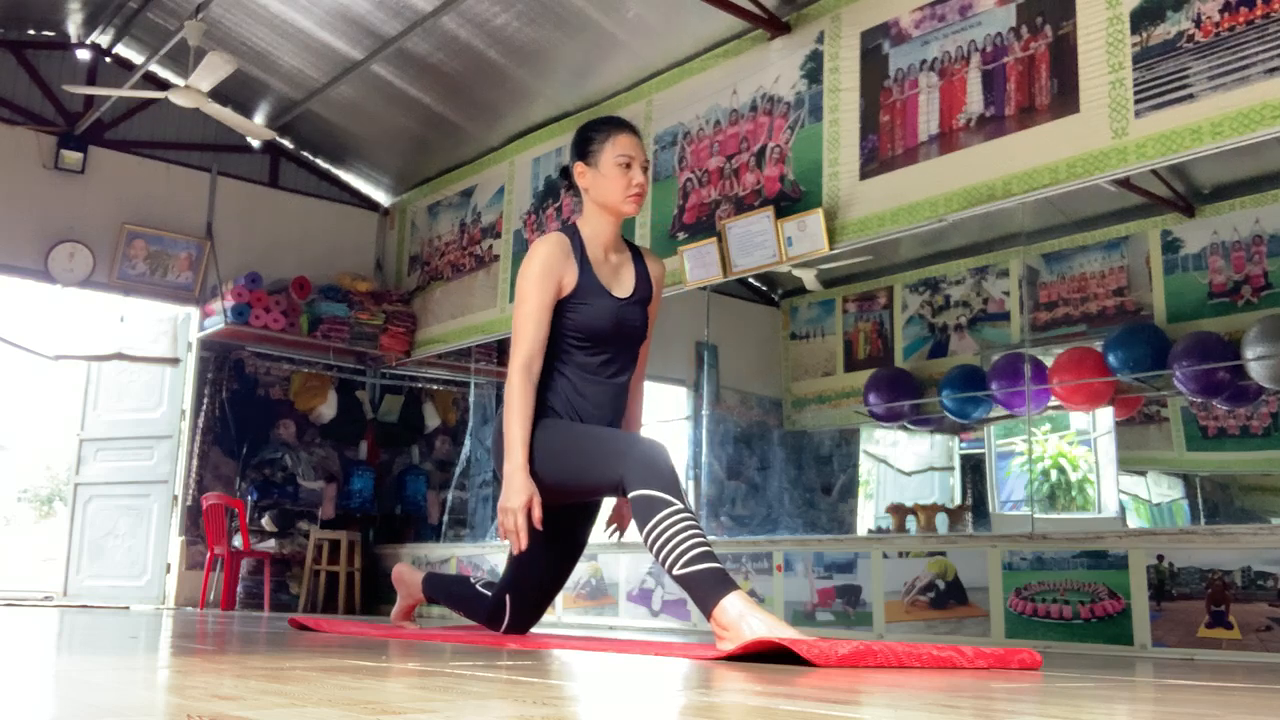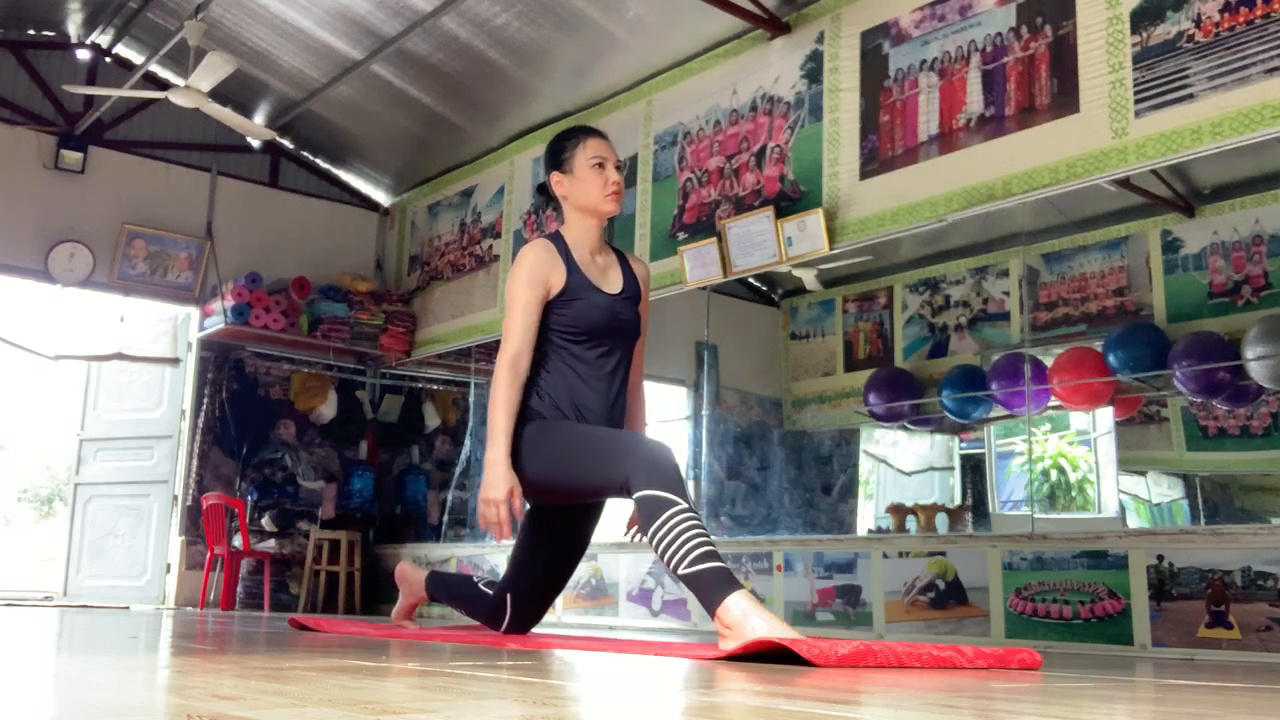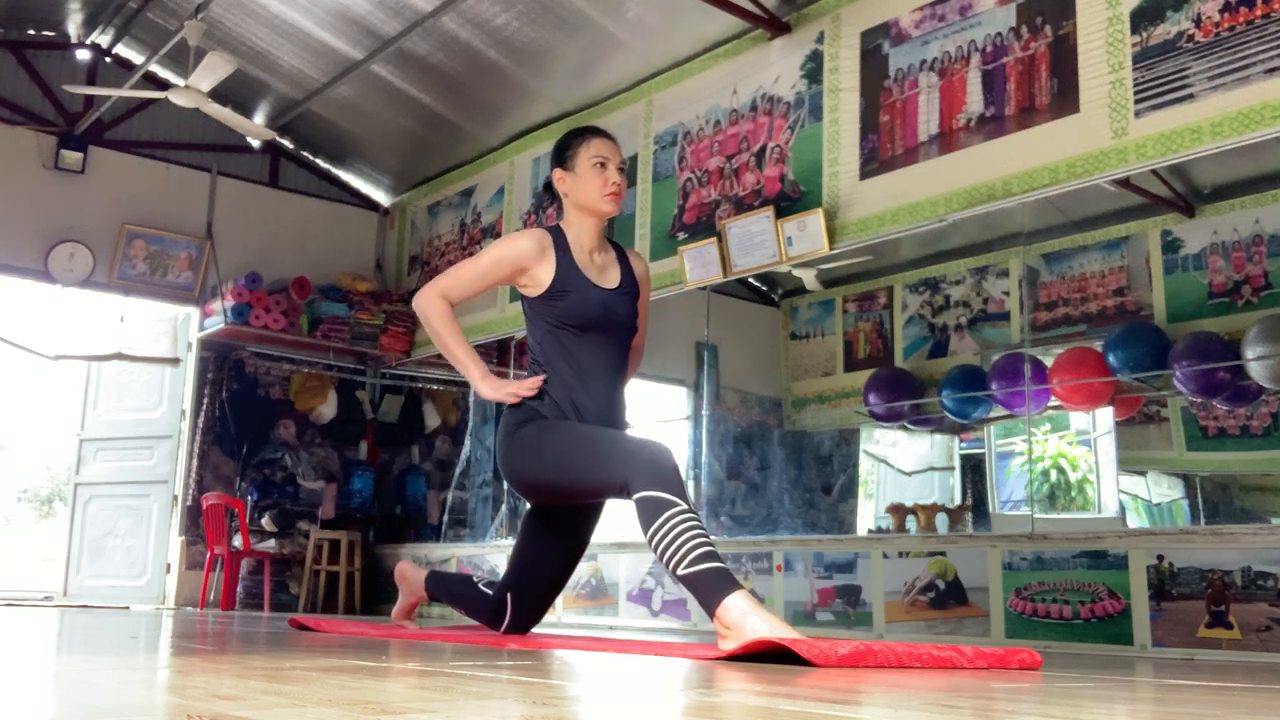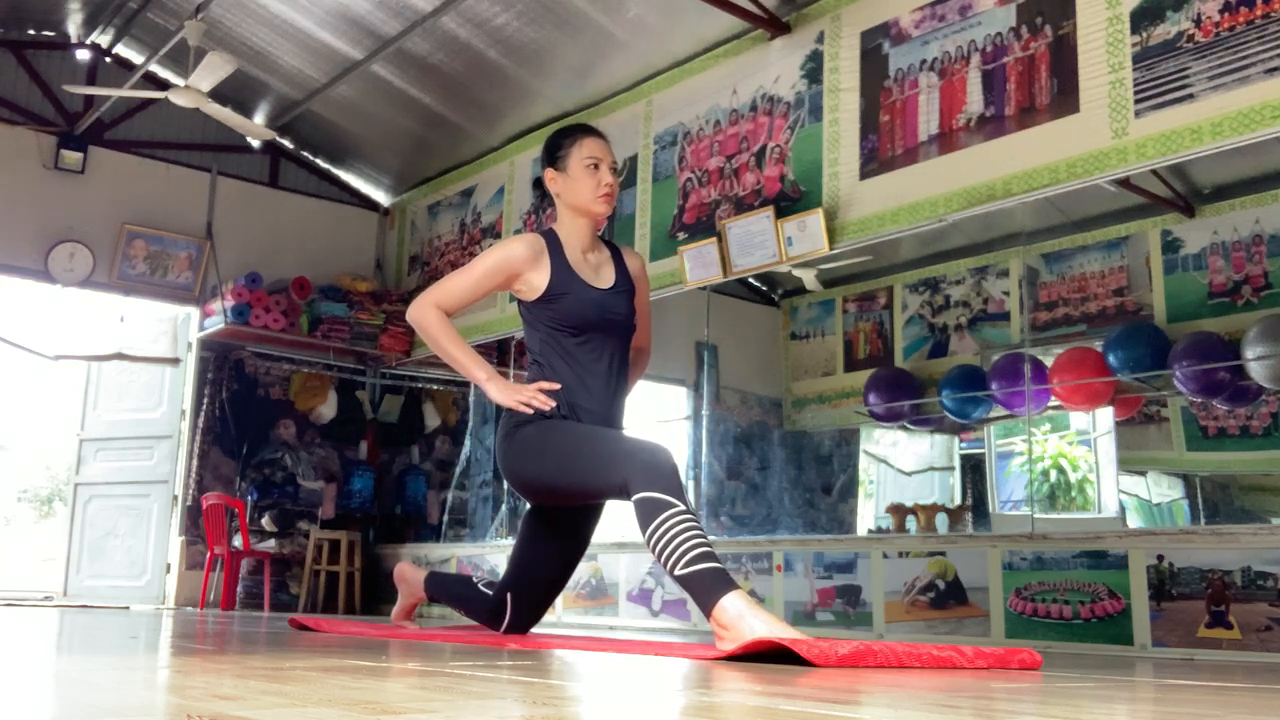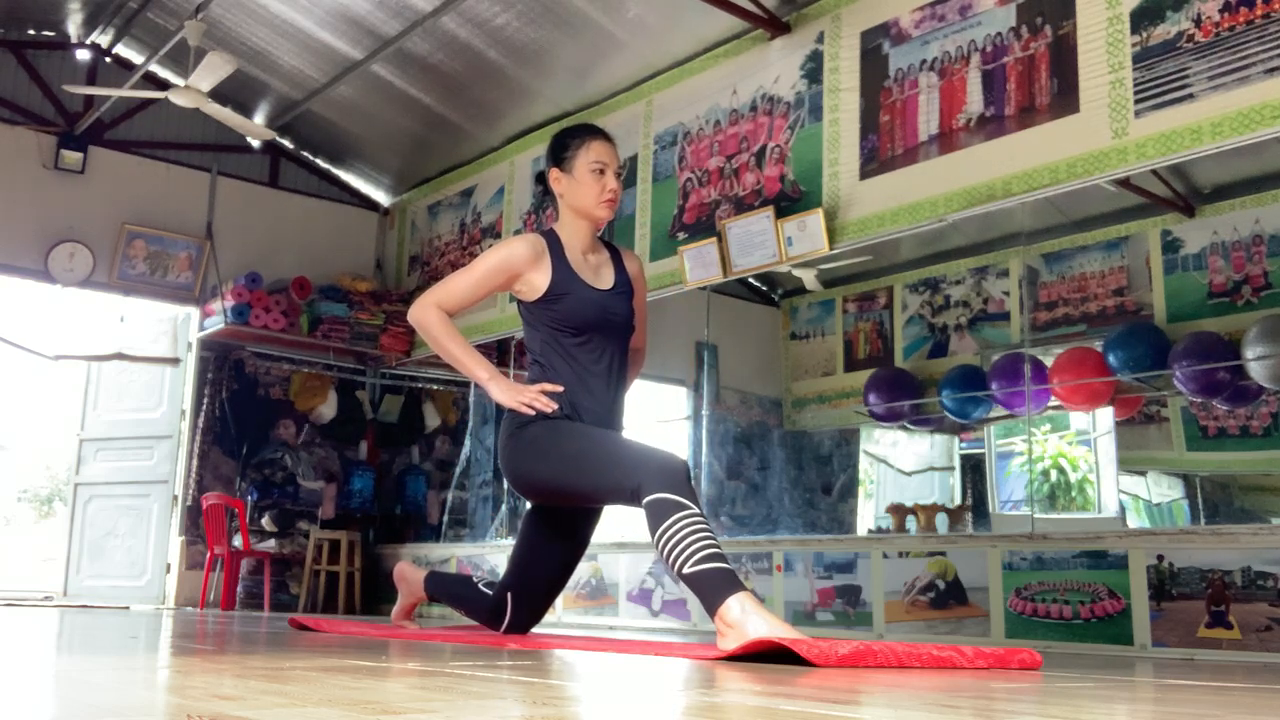
dt=1s
person 1, frame 1
left shoulder: (649, 269)
right shoulder: (554, 253)
right elbow: (523, 367)
left wrist: (630, 487)
right wrist: (515, 471)
left hip: (587, 454)
right hip: (539, 439)
left knee: (512, 614)
right knee: (647, 460)
left ankle: (418, 582)
right ankle: (729, 613)
person 1, frame 2
left shoulder: (635, 272)
right shoulder: (541, 258)
right elbow: (512, 363)
left wrist: (644, 488)
right wrist: (497, 461)
left hip: (589, 461)
right hip: (540, 440)
left knee: (512, 615)
right knee: (653, 459)
left ankle: (423, 582)
right ankle: (733, 610)
person 1, frame 3
left shoulder: (634, 268)
right shoulder: (534, 248)
right elbow: (430, 297)
right wrist: (482, 380)
left hip: (588, 453)
right hip: (535, 438)
left knee: (512, 616)
right knee: (649, 462)
left ankle: (423, 581)
right ankle: (732, 611)
person 1, frame 4
left shoulder: (629, 265)
right shoulder: (528, 253)
left elbow: (638, 349)
right elbow: (424, 309)
left wrist: (608, 395)
right wrist: (492, 382)
left hip: (588, 455)
right hip: (536, 439)
left knee: (511, 615)
right knee: (650, 464)
left ankle: (421, 582)
right ankle: (729, 612)
person 1, frame 5
left shoulder: (627, 266)
right shoulder: (529, 254)
left elbow: (634, 350)
right elbow: (425, 310)
left wrist: (606, 394)
right wrist: (495, 382)
left hip: (589, 452)
right hip: (539, 440)
left knee: (511, 615)
right knee: (664, 472)
left ankle: (421, 581)
right ankle: (735, 612)
